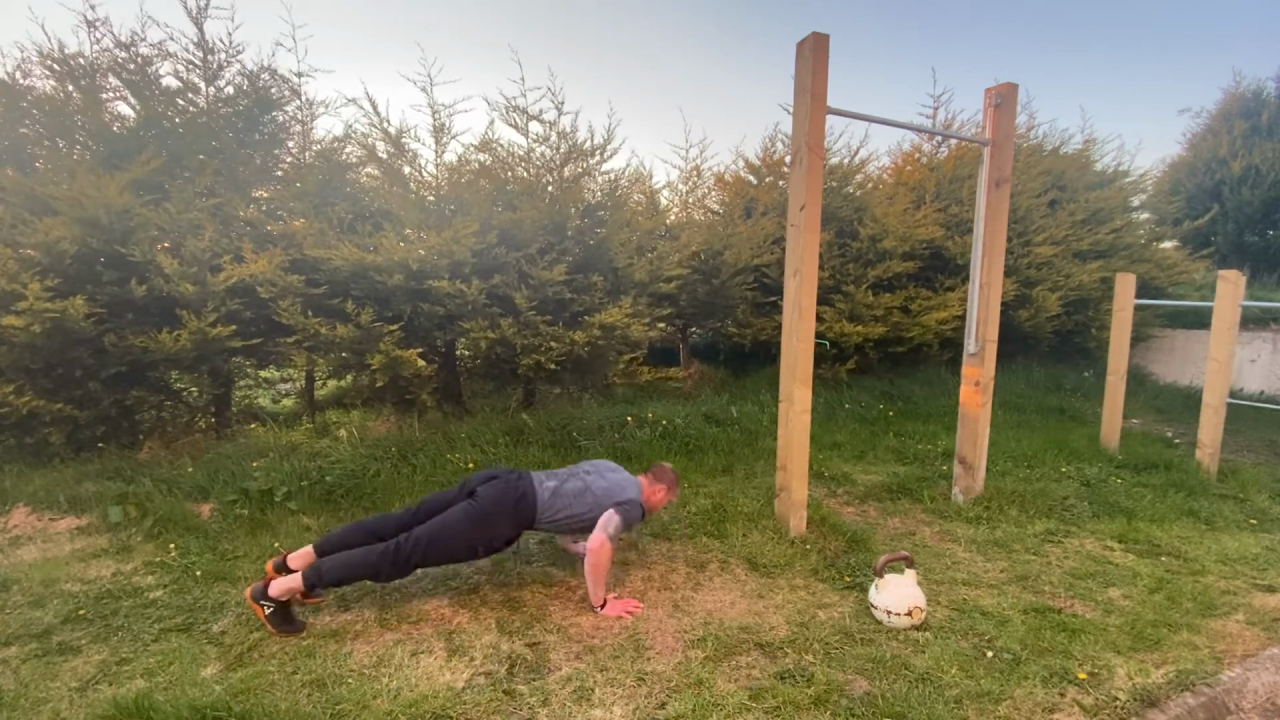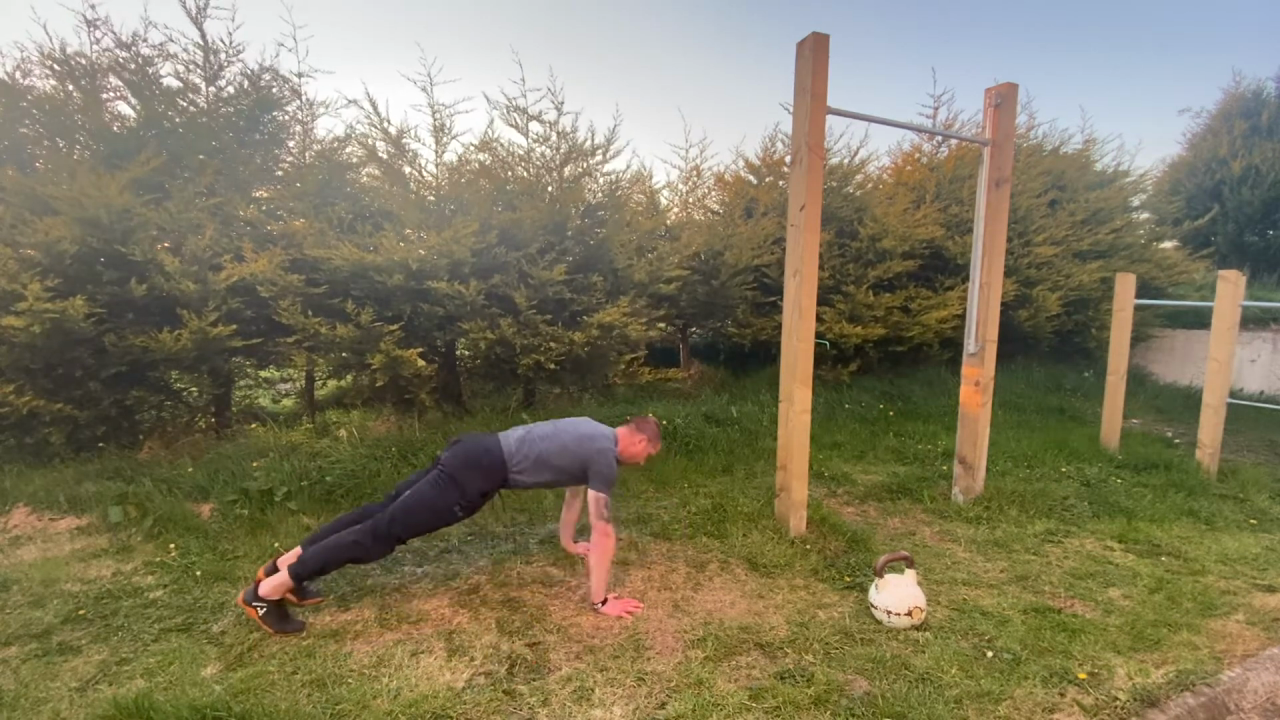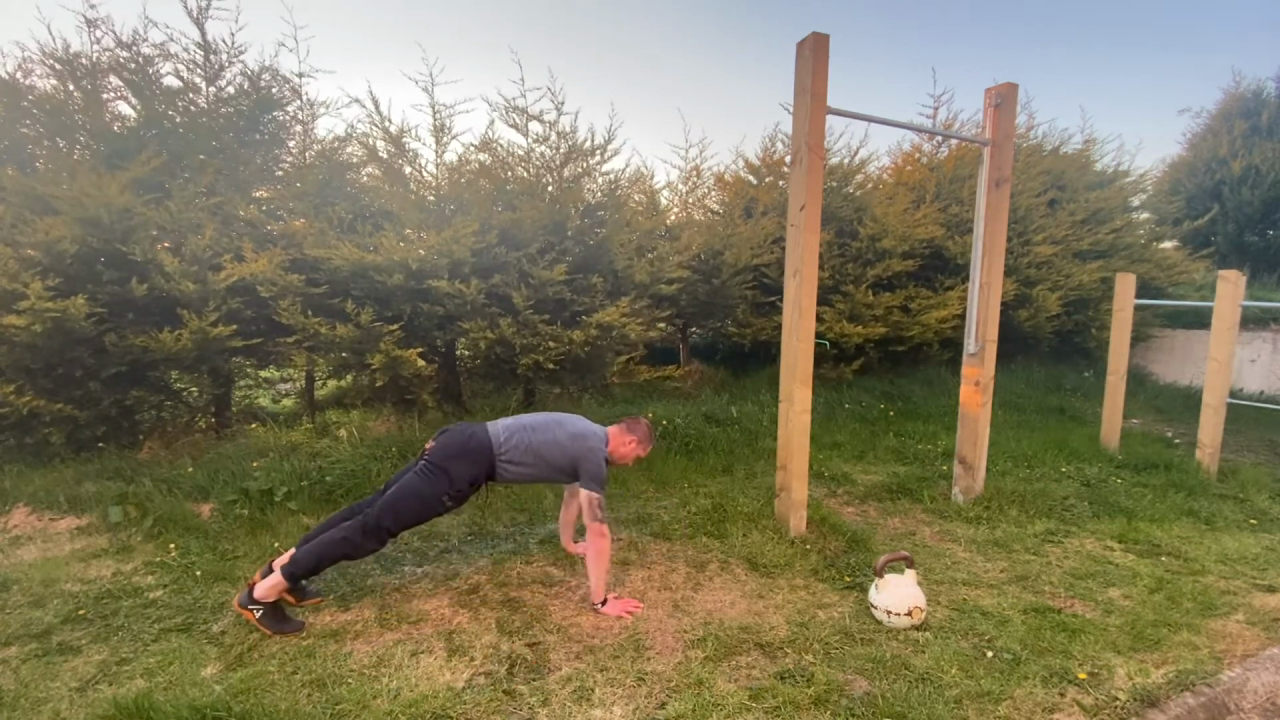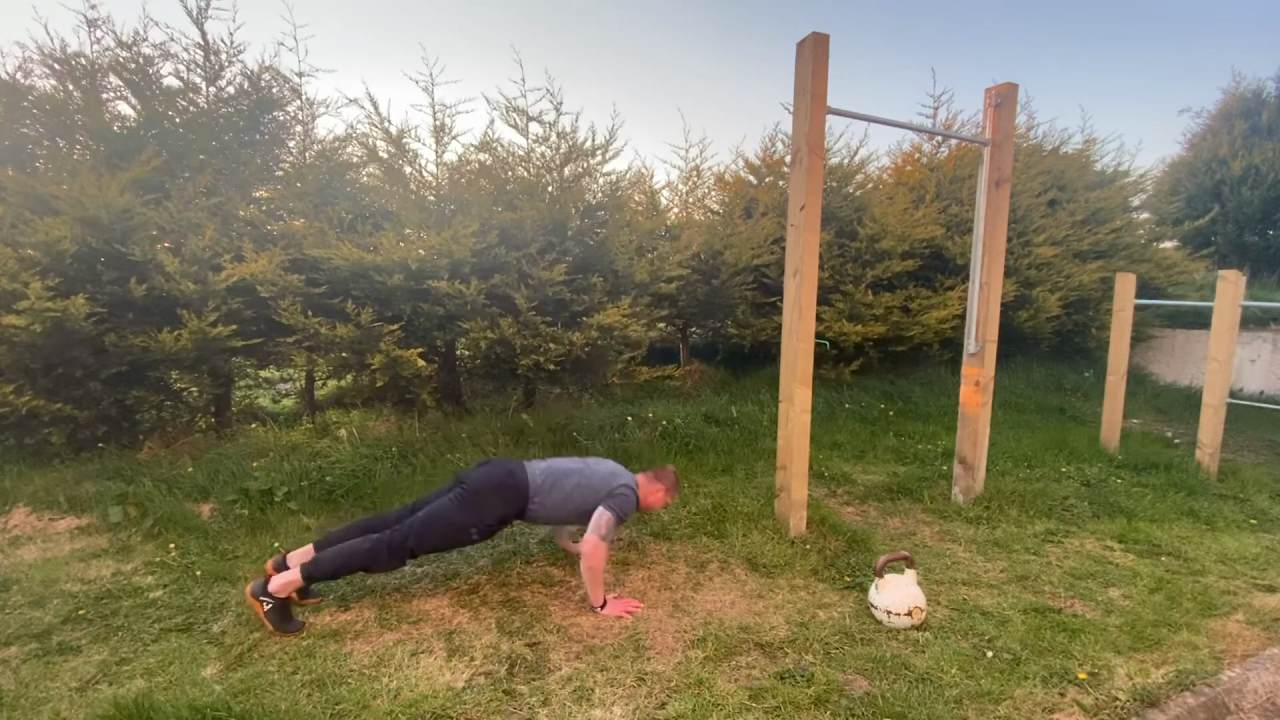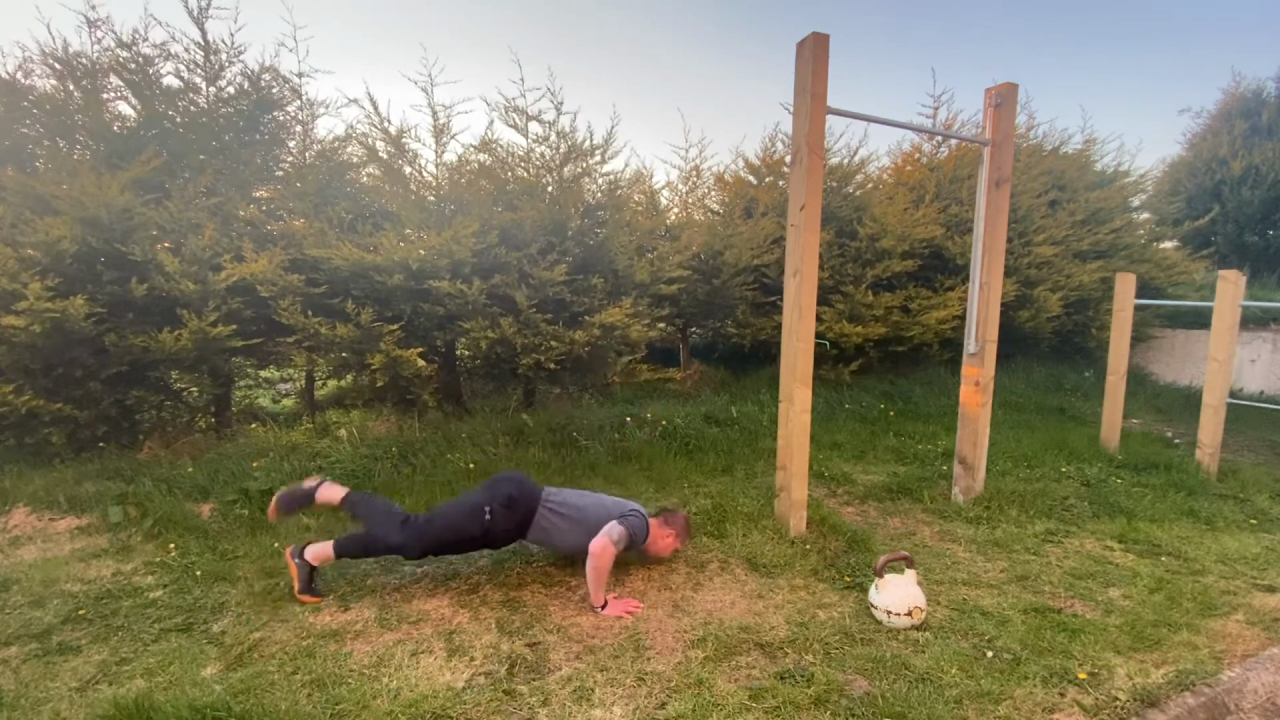
dt=0.4s
person 1, frame 1
left shoulder: (610, 467)
right shoulder: (631, 504)
right elbow: (598, 547)
left wrist: (570, 542)
right wrist: (600, 602)
left hip: (504, 481)
right hip: (505, 513)
left knee: (400, 523)
right knee: (402, 554)
left ankle: (291, 561)
right ankle: (275, 591)
person 1, frame 2
left shoulder: (594, 433)
right shoulder: (605, 456)
left elbow: (574, 488)
right elbow: (603, 531)
left wrist: (567, 542)
right wrist: (601, 600)
left hip: (474, 451)
right hip: (478, 472)
left knee: (383, 510)
right knee: (384, 531)
left ankle: (282, 565)
right ankle: (266, 591)
person 1, frame 3
left shoulder: (586, 434)
right shoulder: (595, 455)
left elbow: (571, 488)
right elbow: (598, 532)
left wrist: (568, 542)
right wrist: (601, 600)
left hip: (463, 439)
right hip: (467, 460)
left knee: (375, 506)
right knee: (375, 525)
left ankle: (280, 566)
right ankle: (263, 593)
person 1, frame 4
left shoulder: (613, 474)
right shoulder: (625, 496)
right elbow: (593, 546)
left wrist: (570, 544)
right wrist: (600, 602)
left hip: (500, 474)
right hip: (503, 497)
left knee: (401, 519)
right knee: (399, 543)
left ankle: (292, 559)
right ankle: (275, 586)
person 1, frame 5
left shoulder: (627, 513)
right shoulder: (636, 526)
right elbow: (599, 553)
right wrist: (600, 603)
left hip: (518, 513)
right hip: (514, 504)
left knee: (417, 541)
right knee: (412, 531)
left ankle: (311, 553)
right ankle: (323, 492)
